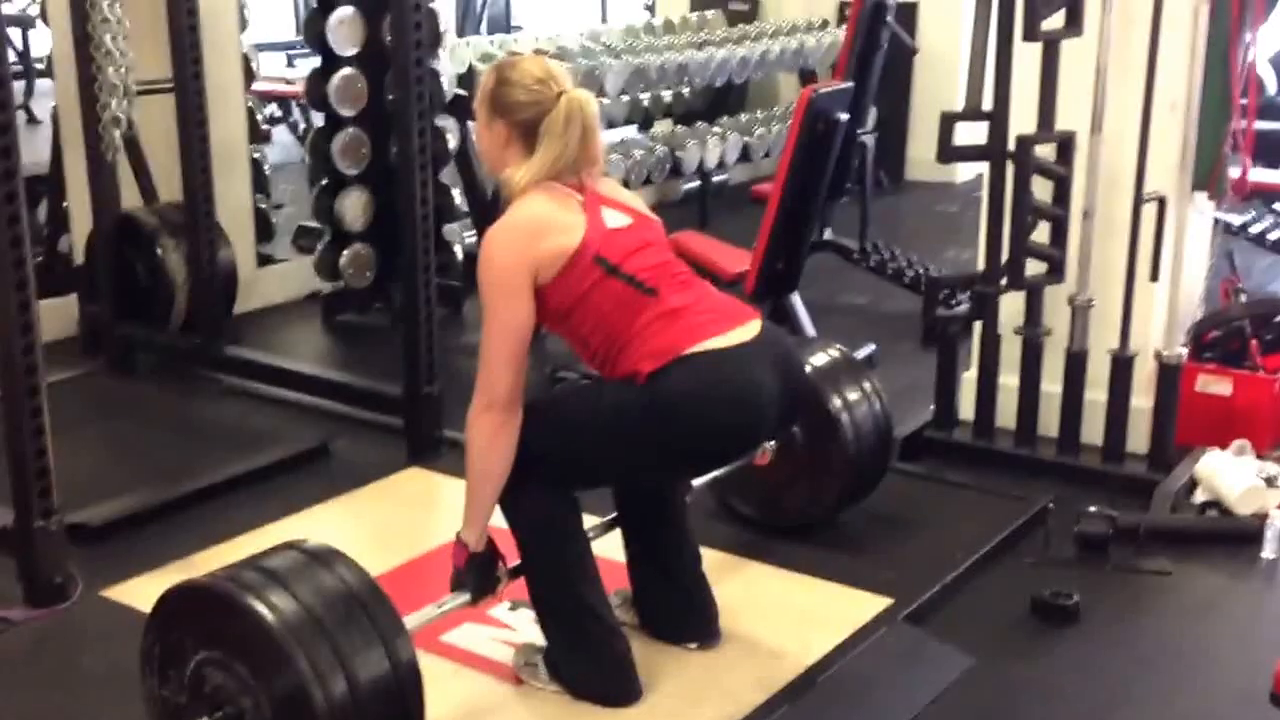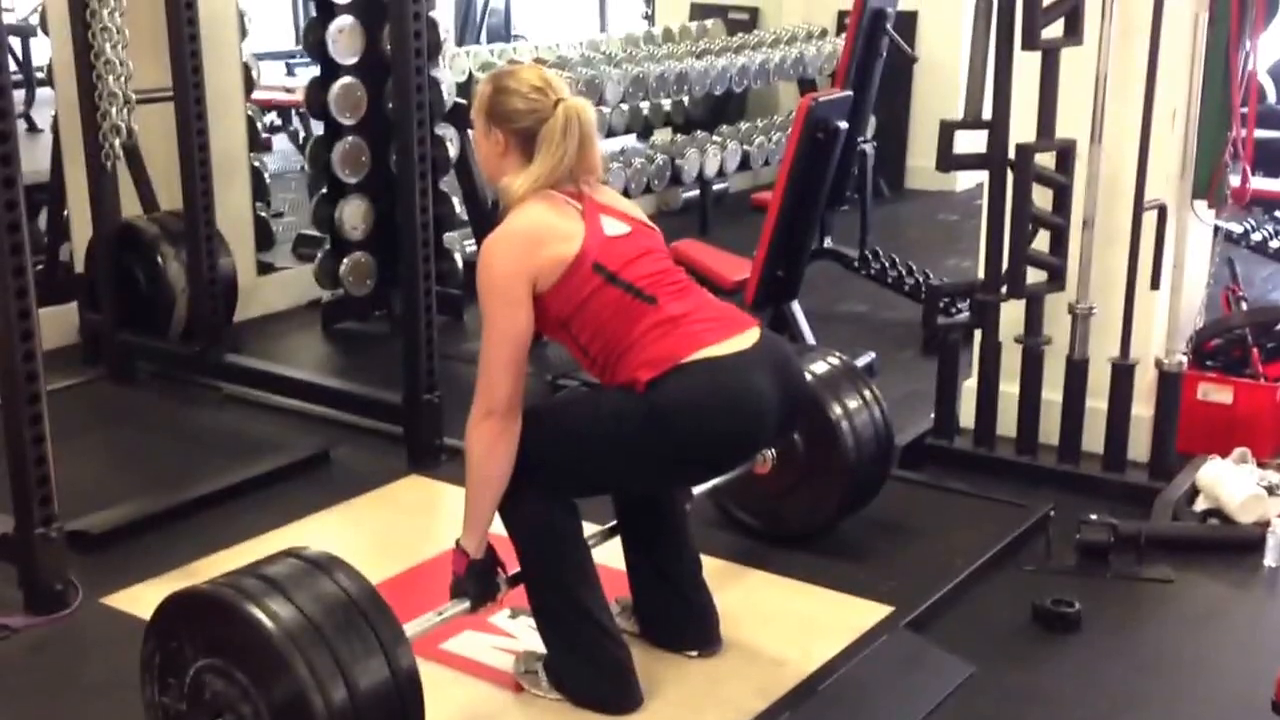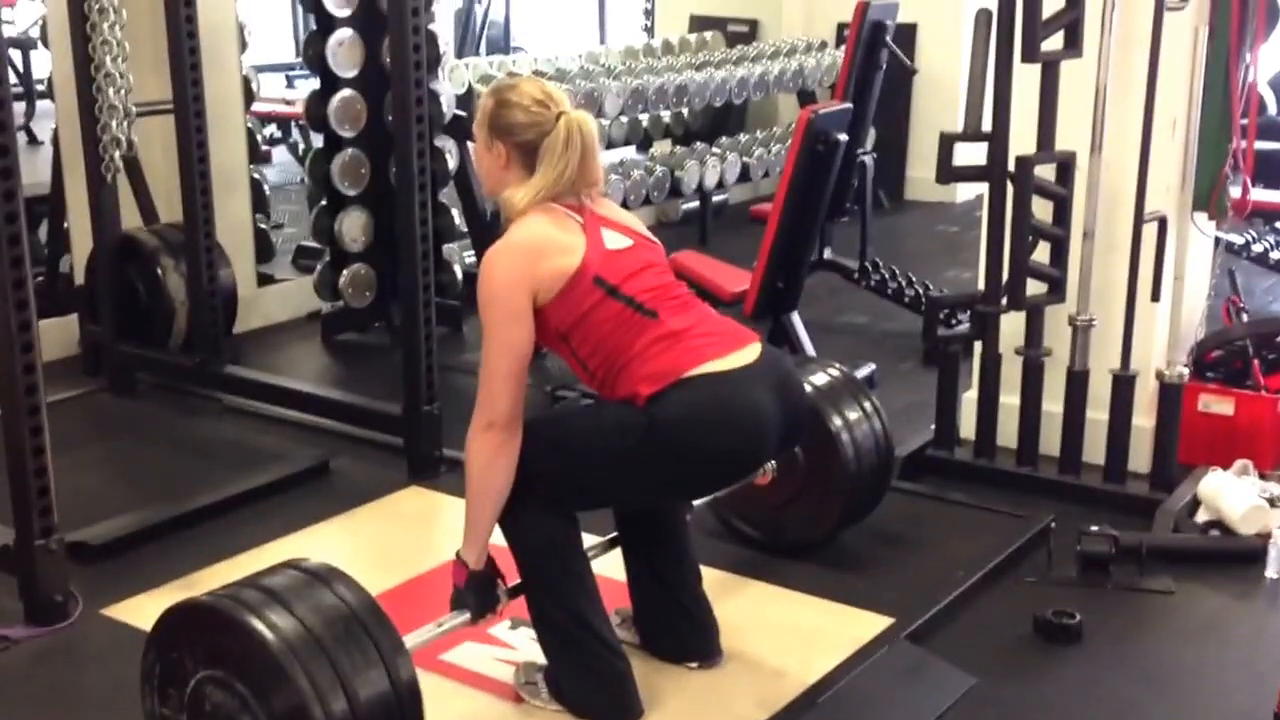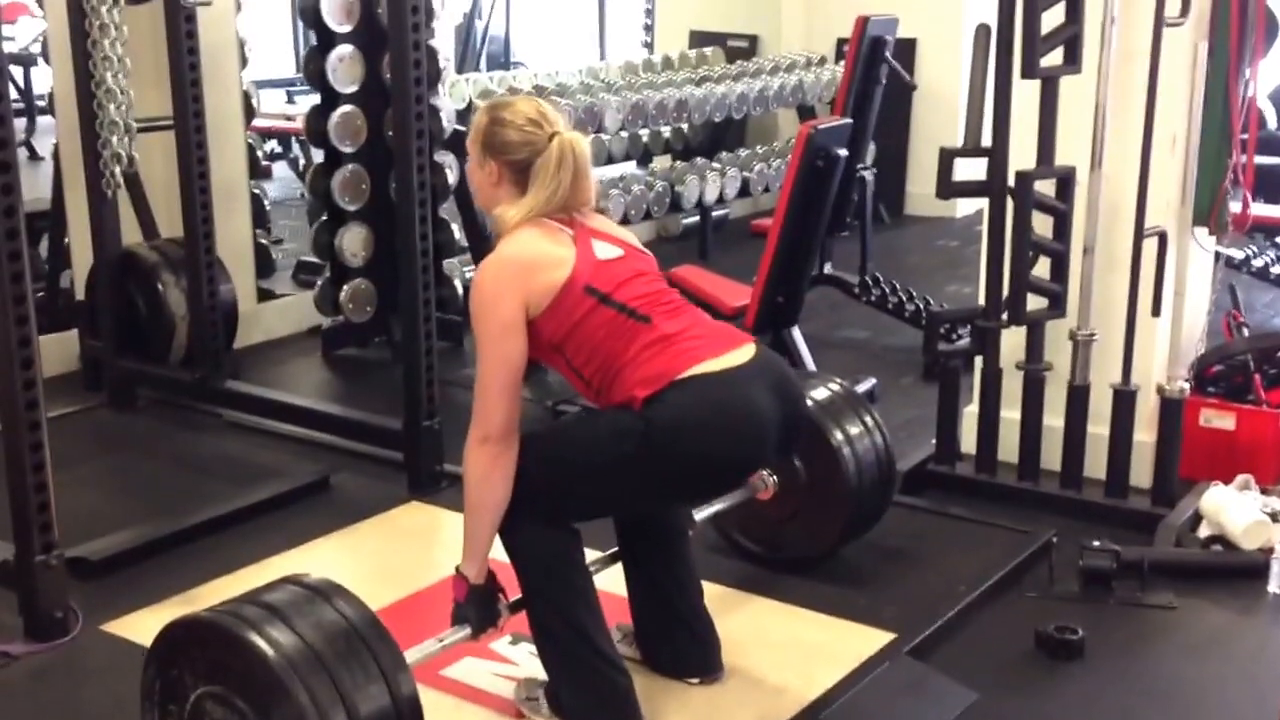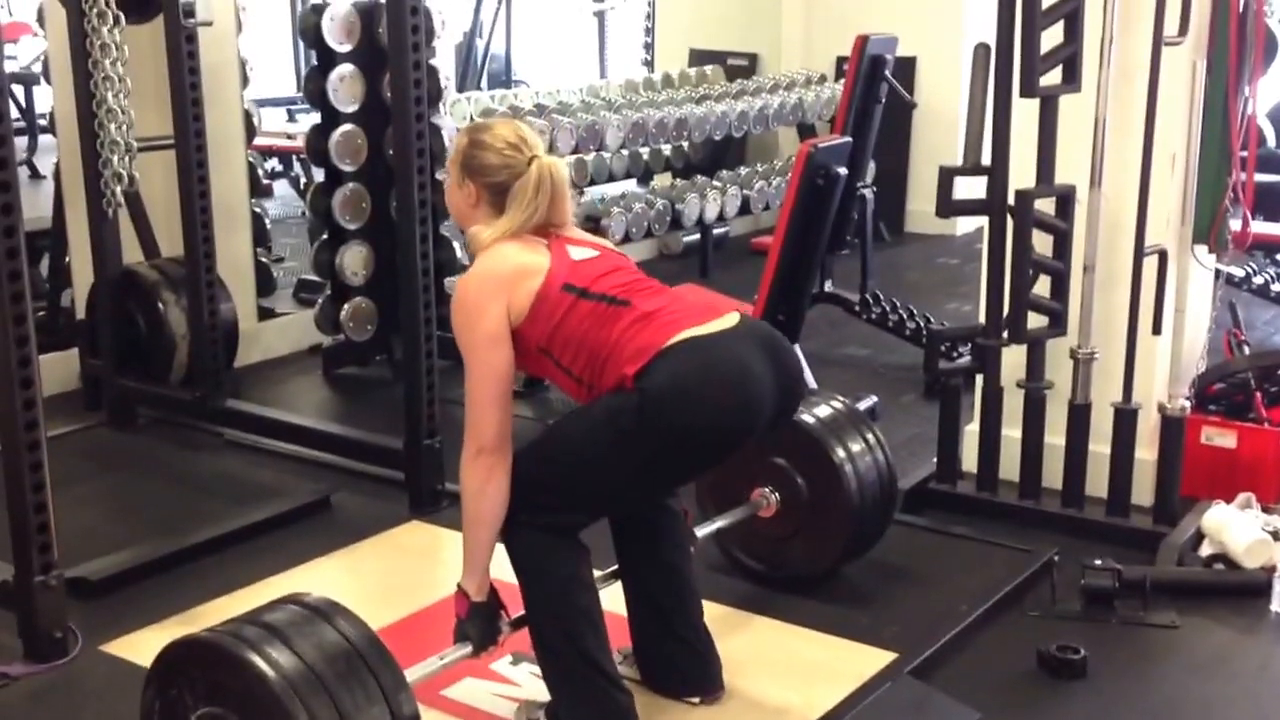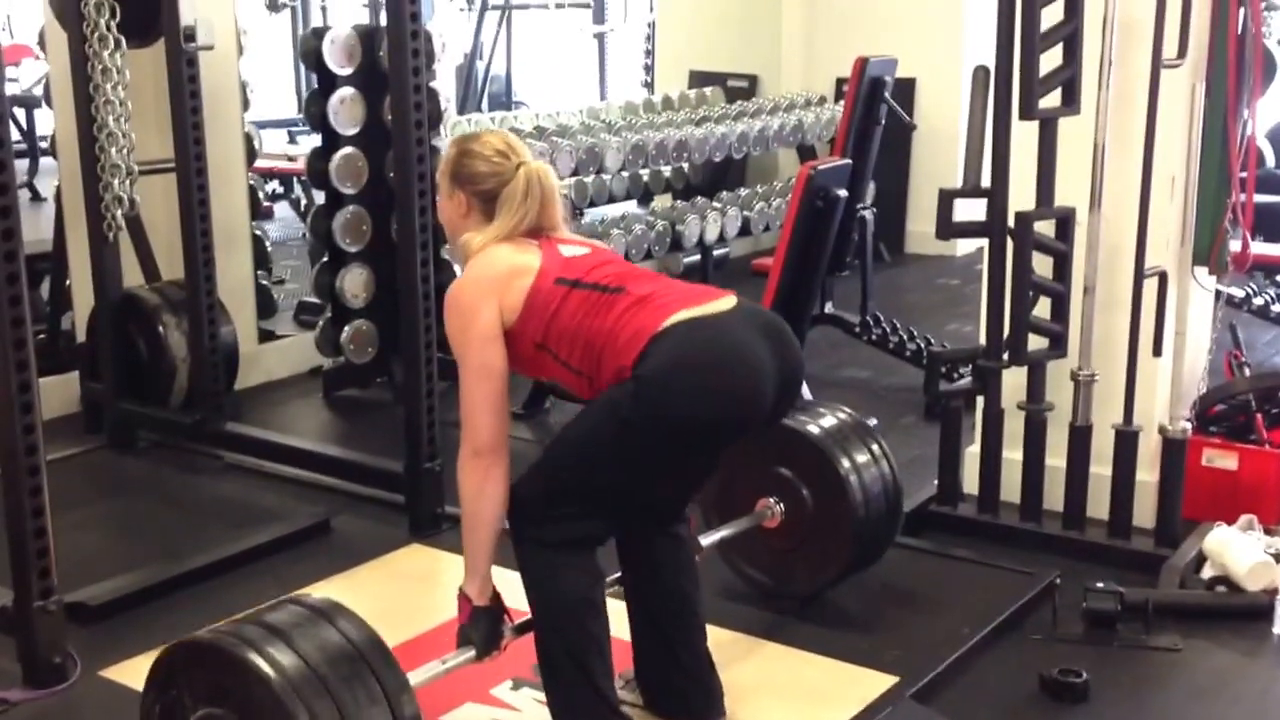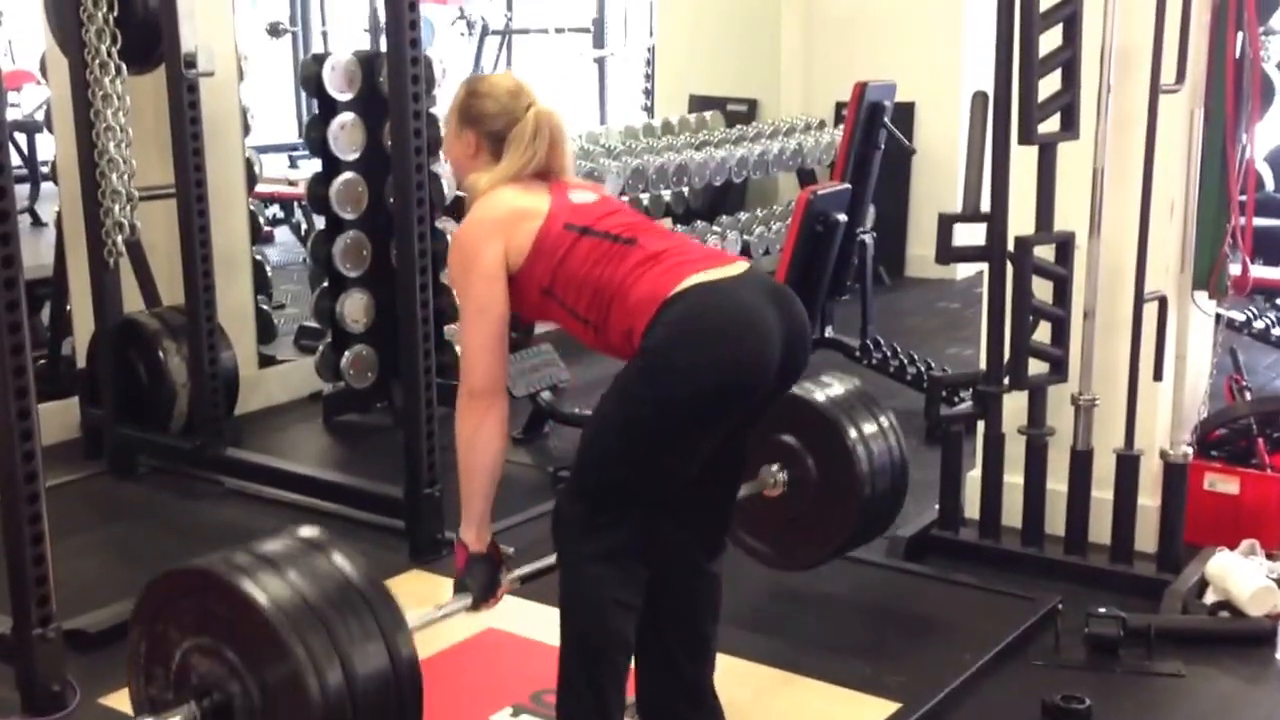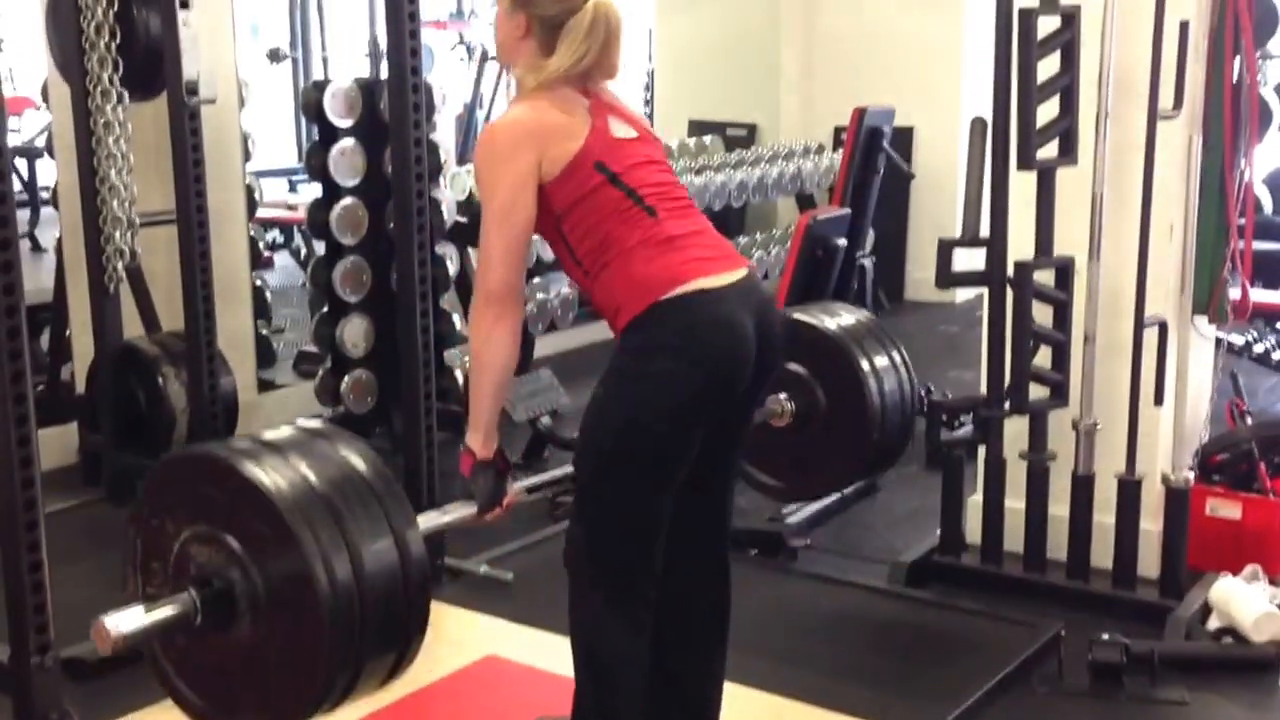
dt=0.4s
person 1, frame 1
left shoulder: (513, 234)
right shoulder: (610, 193)
left elbow: (498, 404)
left wrist: (473, 538)
left hip: (709, 395)
right hip: (772, 365)
left knee: (525, 455)
right knee: (630, 424)
left ankle: (591, 665)
right ankle: (678, 610)
person 1, frame 2
left shoulder: (512, 242)
right shoulder: (607, 200)
left elbow: (497, 411)
left wrist: (473, 546)
left hip: (709, 402)
right hip: (773, 372)
left knee: (523, 462)
right knee: (630, 428)
right ankle: (678, 618)
person 1, frame 3
left shoulder: (514, 255)
right shoulder: (609, 214)
left elbow: (497, 424)
left wrist: (472, 558)
left hip: (709, 418)
right hip: (775, 390)
left knee: (524, 475)
right knee: (630, 442)
right ankle: (679, 630)
person 1, frame 4
left shoulder: (506, 269)
right shoulder: (602, 229)
left elbow: (493, 438)
left wrist: (473, 574)
left hip: (706, 421)
right hip: (772, 392)
left knee: (522, 490)
right knee: (630, 454)
right ankle: (681, 646)
person 1, frame 5
left shoulder: (484, 283)
right shoulder: (576, 243)
left elbow: (487, 450)
left wrist: (474, 589)
left hip: (700, 386)
right hip: (768, 361)
left knee: (529, 506)
right knee: (630, 472)
right ankle: (682, 666)
person 1, frame 6
left shoulder: (476, 288)
right shoulder: (567, 246)
left elbow: (484, 453)
left wrist: (477, 591)
left hip: (698, 371)
right hip: (769, 347)
left knee: (546, 522)
right knee: (643, 498)
person 1, frame 7
left shoulder: (482, 228)
right shoulder: (575, 195)
left elbow: (483, 396)
left wrist: (475, 538)
left hip: (704, 338)
right hip: (775, 314)
left knee: (595, 534)
right knee: (684, 527)
person 1, frame 8
left shoulder: (517, 129)
right shoulder: (615, 111)
left elbow: (500, 301)
left wrist: (481, 446)
left hip: (679, 335)
right hip: (750, 313)
left knee: (607, 566)
right knee: (693, 546)
